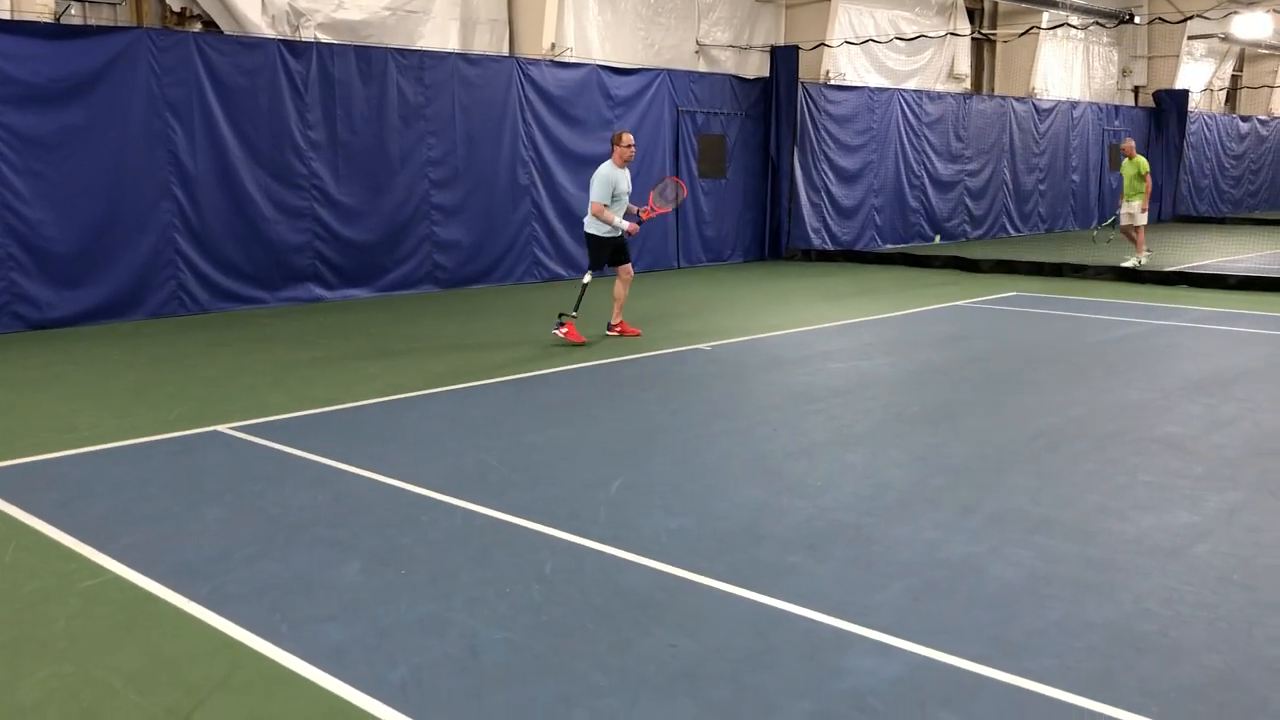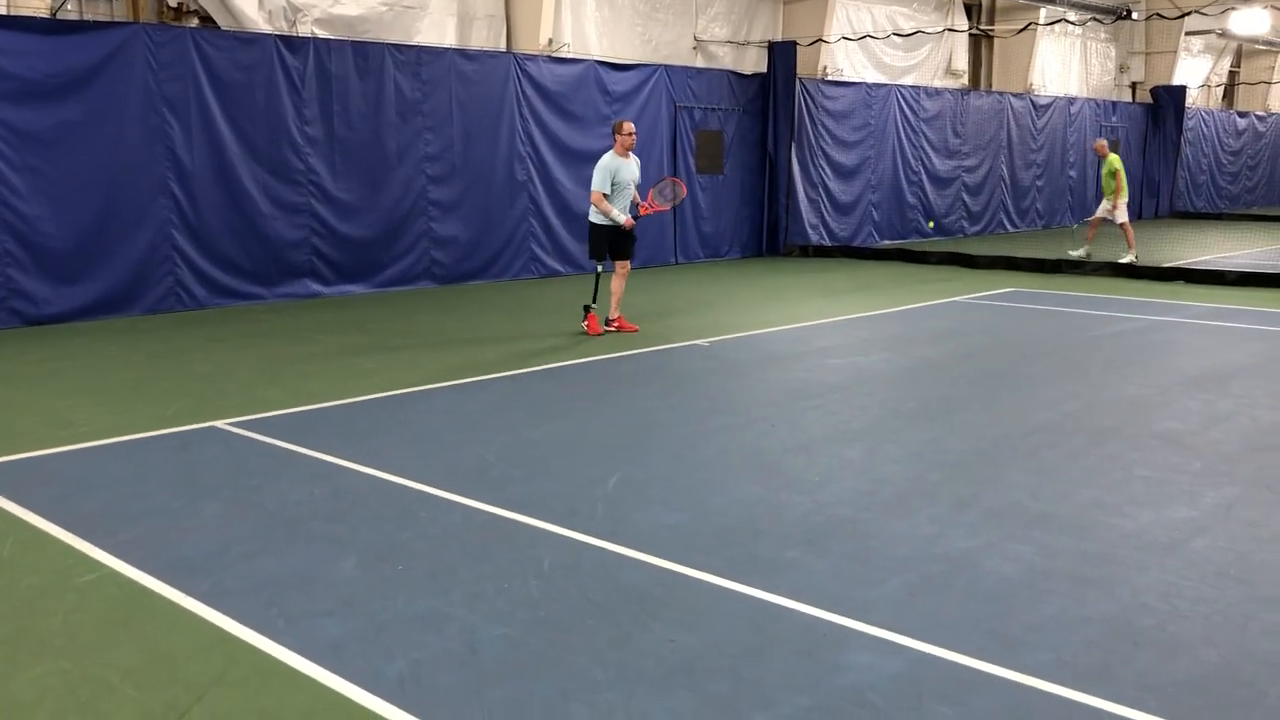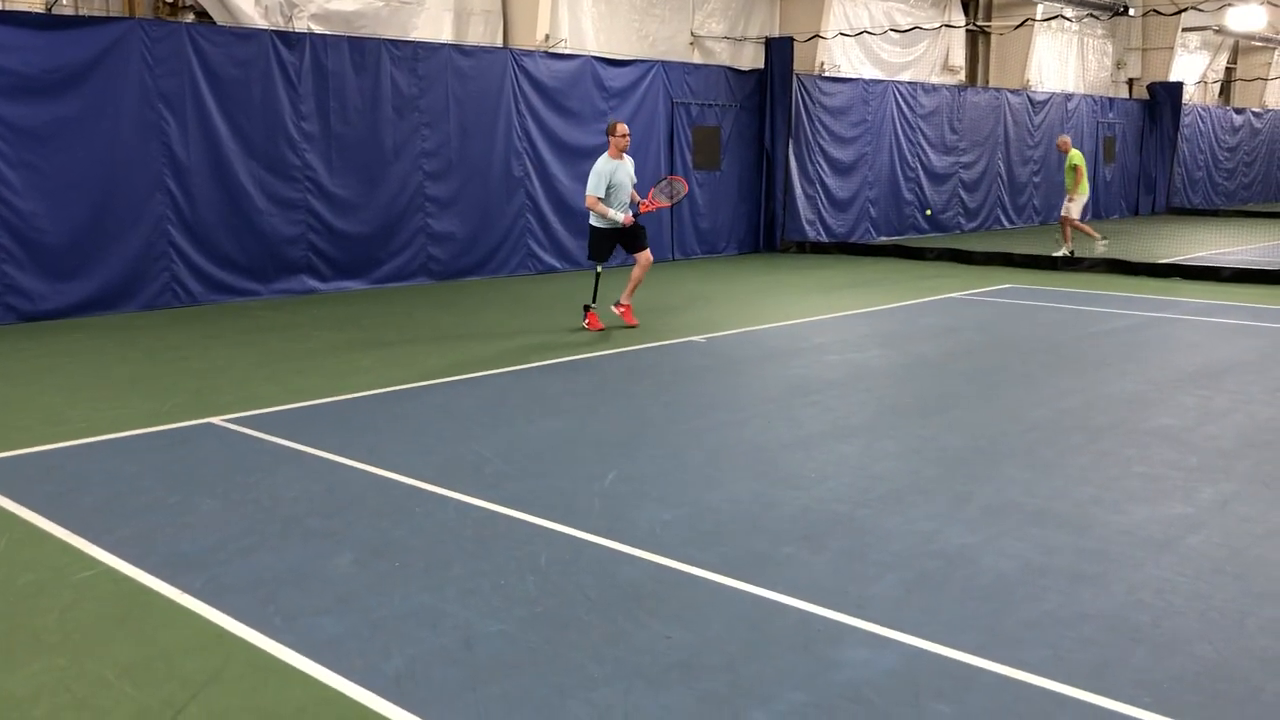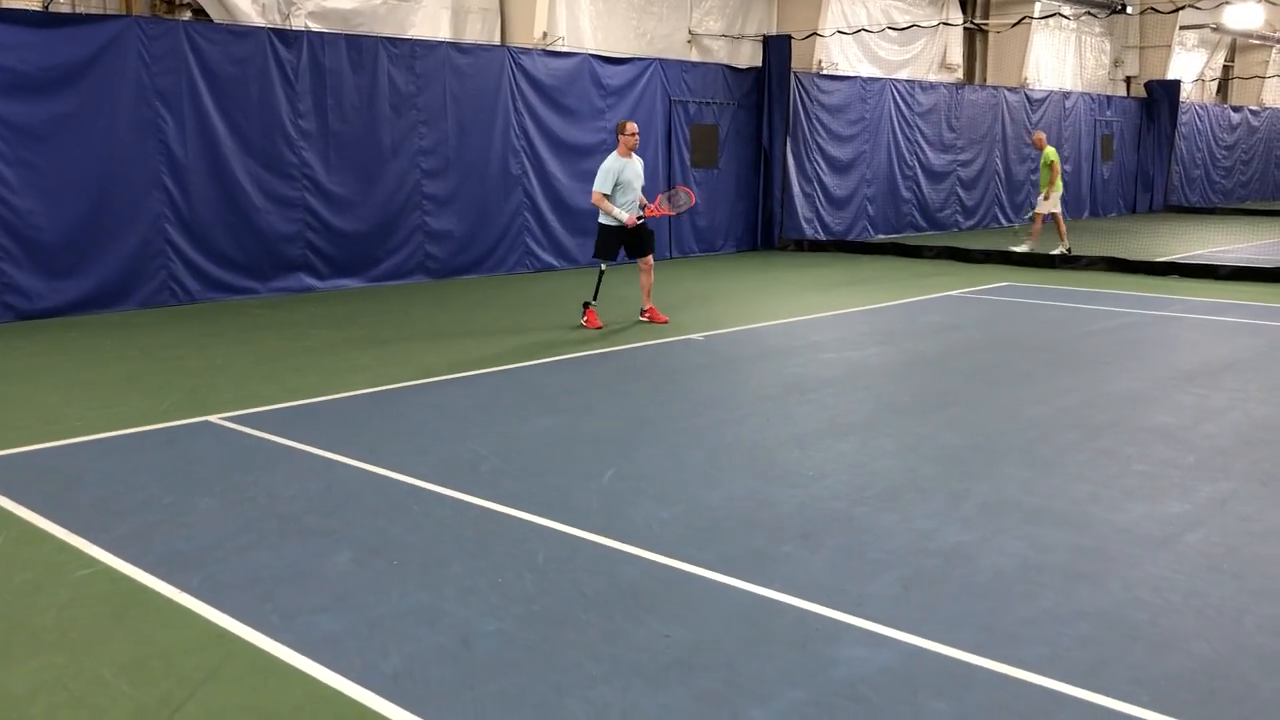
dt=0.3s
person 1, frame 1
left shoulder: (625, 172)
right shoulder: (605, 174)
right elbow: (596, 210)
left wrist: (636, 210)
right wrist: (625, 224)
left hip: (616, 234)
right hip: (598, 234)
left knee: (626, 274)
right knee: (590, 278)
left ankle: (615, 323)
right ankle: (565, 324)
person 1, frame 2
left shoulder: (635, 161)
right shoulder: (607, 163)
right elbow: (596, 199)
left wrist: (639, 203)
right wrist: (621, 218)
left hip: (622, 225)
right hip: (602, 224)
left knee: (623, 269)
right knee: (599, 269)
left ankle: (613, 319)
right ankle: (589, 315)
person 1, frame 3
left shoulder: (629, 161)
right shoulder: (602, 167)
right elbow: (591, 203)
left wrist: (638, 201)
right wrist: (619, 217)
left hip: (626, 221)
right hip: (603, 226)
left knee: (646, 259)
right knee: (599, 269)
left ankle: (623, 302)
right ankle: (589, 313)
person 1, frame 4
left shoulder: (638, 161)
right shoulder: (610, 165)
right elbow: (596, 199)
left wrist: (645, 204)
right wrist: (623, 217)
left hip: (635, 222)
right hip: (612, 225)
left knee: (647, 264)
right knee: (603, 268)
left ankle: (647, 309)
right ankle: (588, 311)
